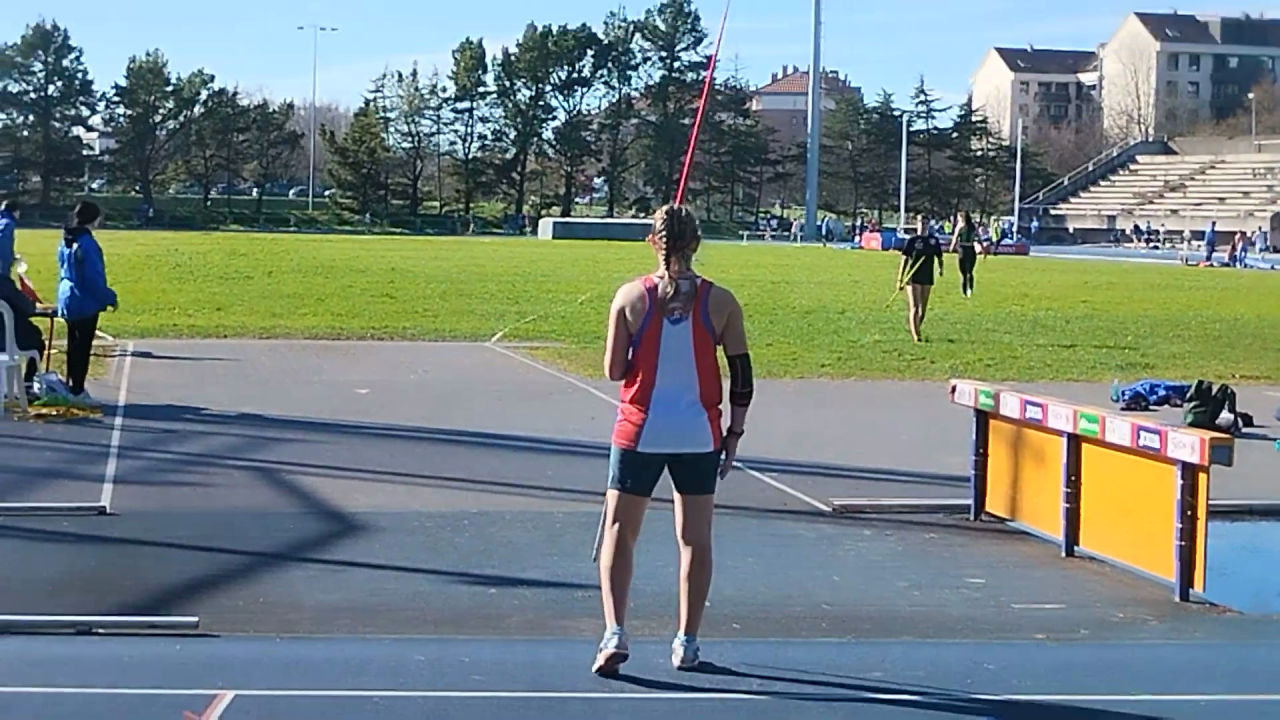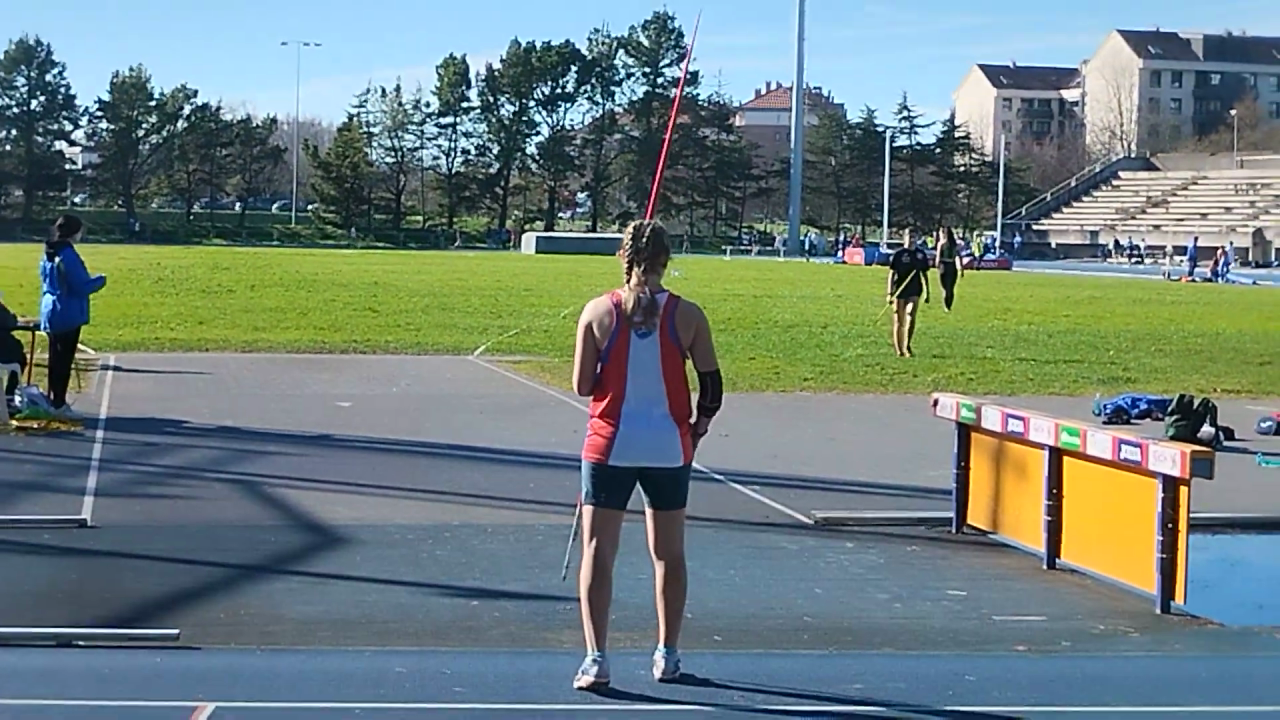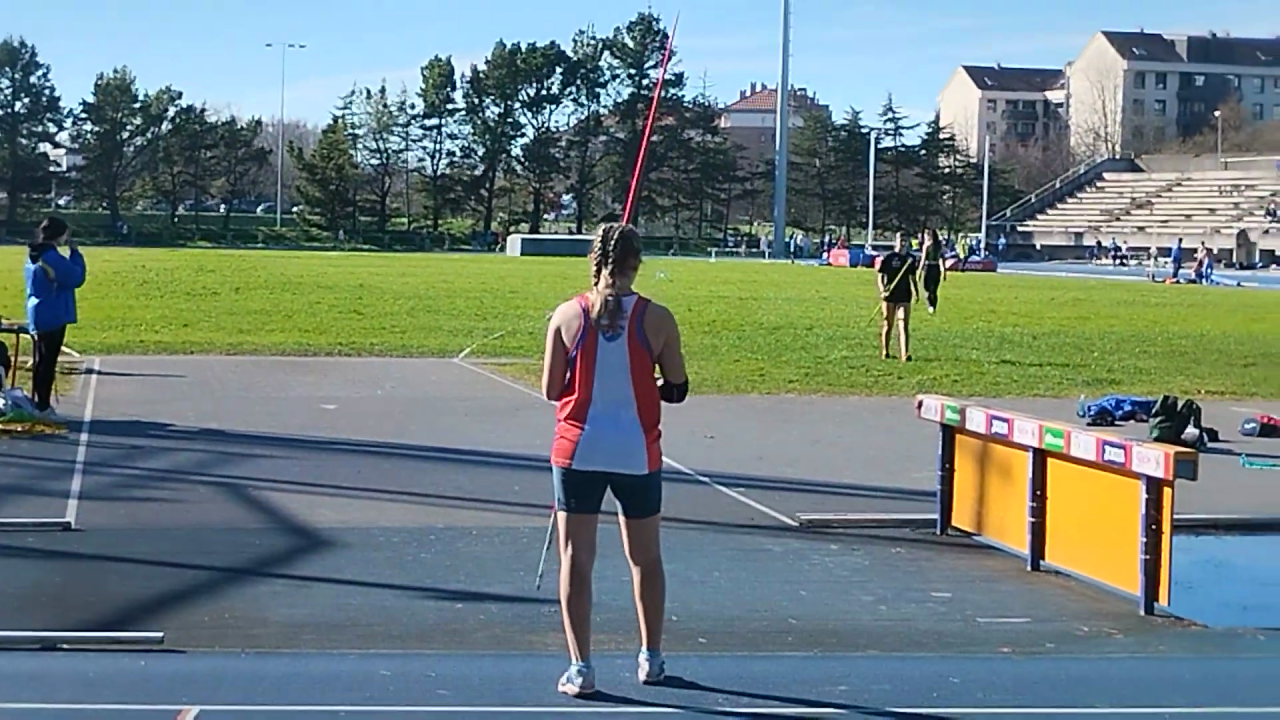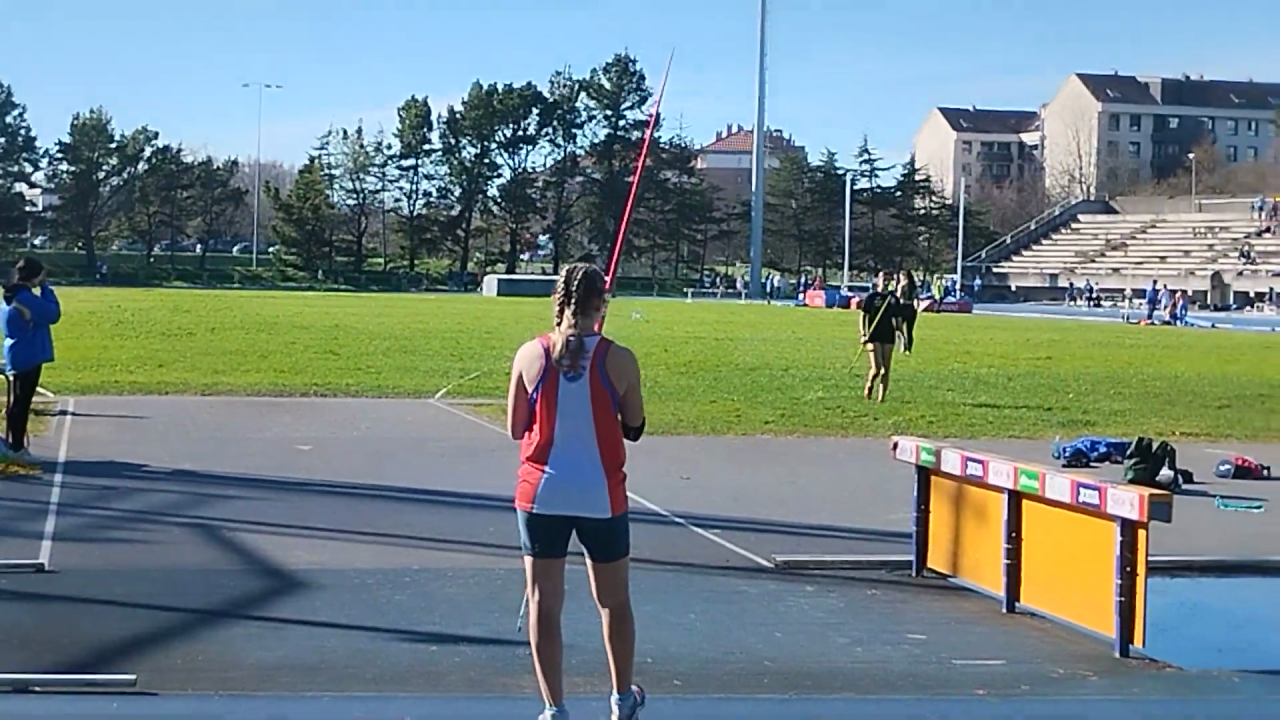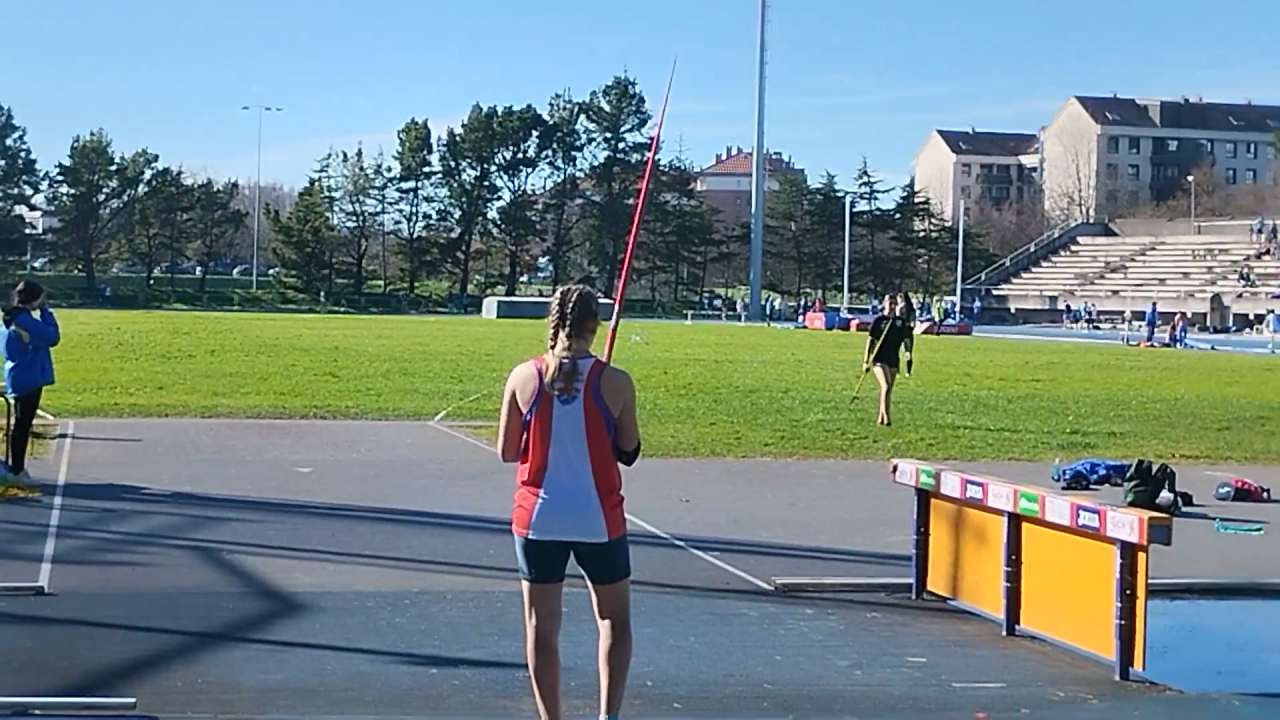
dt=0.2s
person 1, frame 1
left shoulder: (630, 296)
right shoulder: (719, 301)
left elbow: (614, 369)
right elbow: (741, 372)
right wrist: (734, 430)
left hip: (640, 433)
right hip: (698, 434)
left knee: (618, 533)
right knee: (695, 540)
left ankle: (615, 634)
right ankle: (686, 643)
person 1, frame 2
left shoulder: (598, 311)
right shoulder: (687, 315)
left elbow: (582, 386)
right elbow: (711, 387)
right wrist: (696, 429)
left hip: (609, 447)
right hip: (668, 447)
left knee: (598, 551)
right knee: (669, 554)
left ankle: (596, 661)
right ankle: (667, 655)
person 1, frame 3
left shoulder: (567, 315)
right shoulder: (657, 318)
left elbow: (552, 390)
right elbow: (676, 390)
left hip: (578, 450)
right hip: (637, 453)
left knee: (575, 558)
right knee: (646, 559)
left ankle: (581, 669)
right ankle: (650, 658)
person 1, frame 4
left shoulder: (529, 355)
right shoulder: (619, 360)
left elbow: (516, 429)
right elbow: (634, 429)
left hip: (542, 493)
right hip: (601, 496)
left knee: (544, 602)
right knee: (614, 602)
person 1, frame 5
left shoulder: (524, 377)
right shoulder: (614, 382)
left elbow: (508, 451)
right elbow: (629, 453)
left hip: (538, 517)
right hip: (597, 520)
left knee: (542, 626)
right knee: (615, 618)
person 2, frame 1
left shoulder: (68, 241)
right shoulder: (86, 243)
right elbow: (93, 277)
right wrist: (110, 297)
left hip: (69, 300)
right hip: (84, 302)
left knee: (74, 346)
right knee: (82, 348)
left ankle: (73, 389)
right ankle: (77, 392)
person 2, frame 2
left shoulder: (49, 254)
right shoulder: (68, 256)
right elbow: (82, 286)
right wrist: (99, 281)
left hip: (52, 314)
right hip: (67, 315)
left knee: (57, 360)
right knee: (64, 361)
left ankle: (55, 402)
right ankle: (59, 405)
person 2, frame 3
left shoulder: (35, 255)
right shoulder: (52, 258)
right elbow: (77, 278)
right wrist: (75, 252)
left hip: (39, 315)
right hip: (53, 317)
left knee: (42, 361)
right knee: (48, 362)
left ankle: (39, 404)
right ankle: (43, 408)
person 2, frame 4
right shoulder: (26, 298)
left elbow: (38, 314)
right elbow: (53, 314)
left wrist: (42, 289)
right wrist: (46, 288)
left hip: (17, 355)
right hip: (28, 356)
left knee: (18, 402)
right knee: (22, 403)
right ankle: (17, 448)
person 2, frame 5
right shoulder: (25, 321)
left elbow: (39, 334)
right elbow: (52, 337)
left wrist: (42, 311)
right wrist: (45, 311)
left hip: (18, 379)
right hip: (28, 379)
left knee: (21, 425)
right knee: (23, 426)
